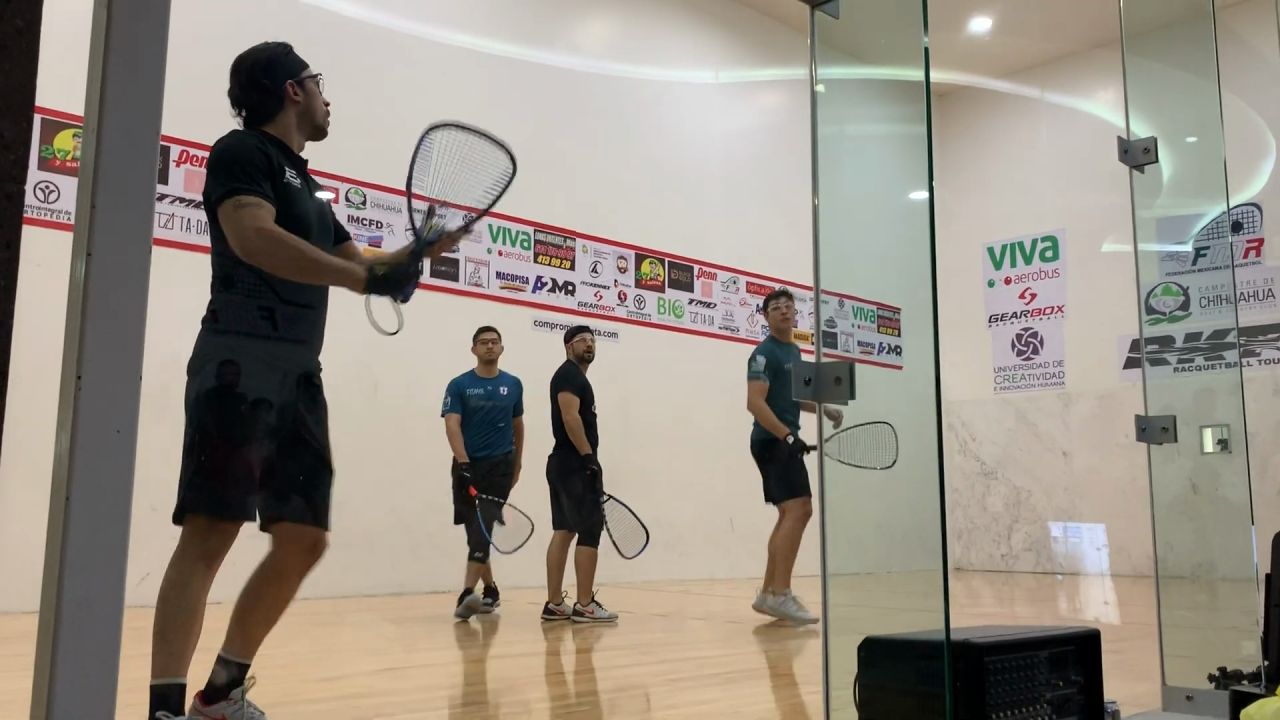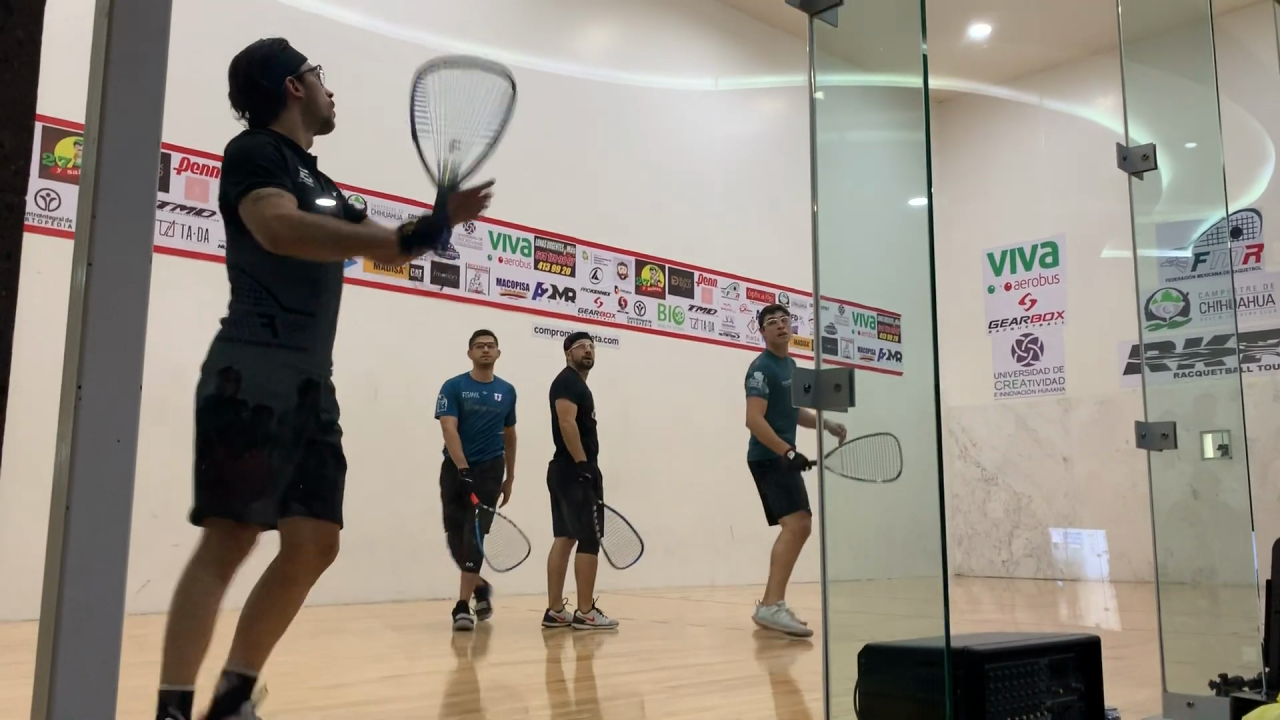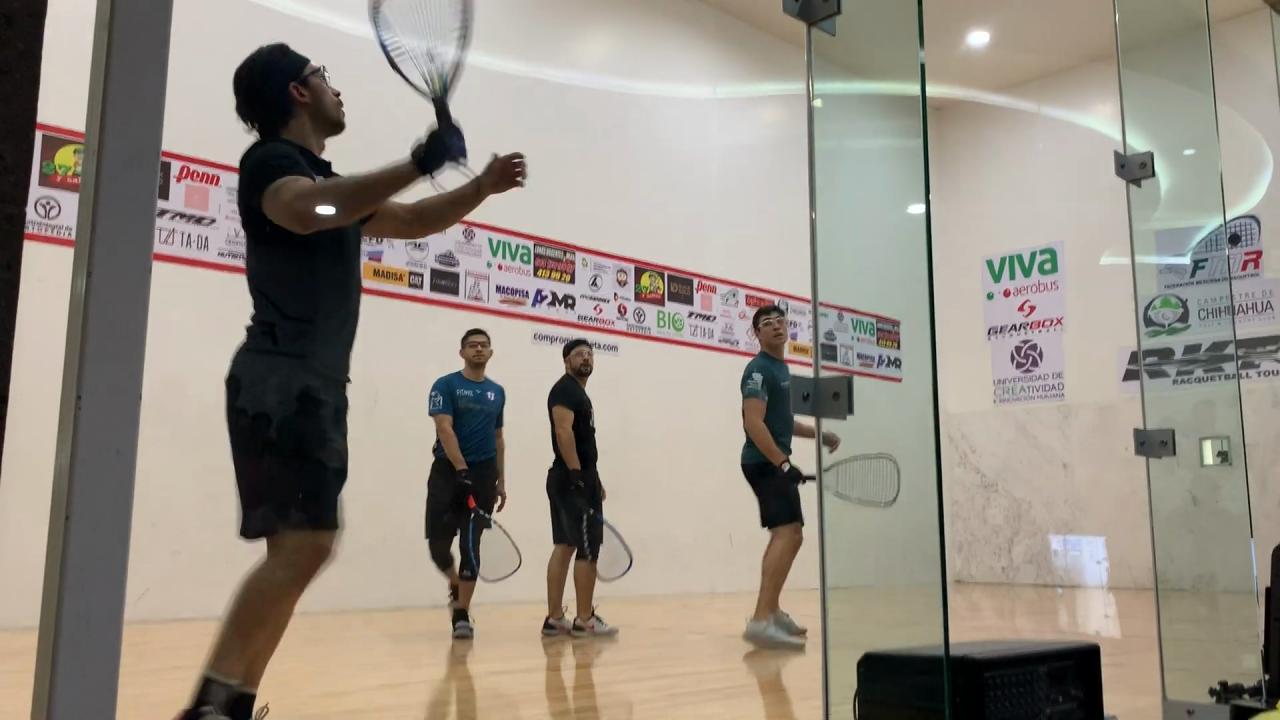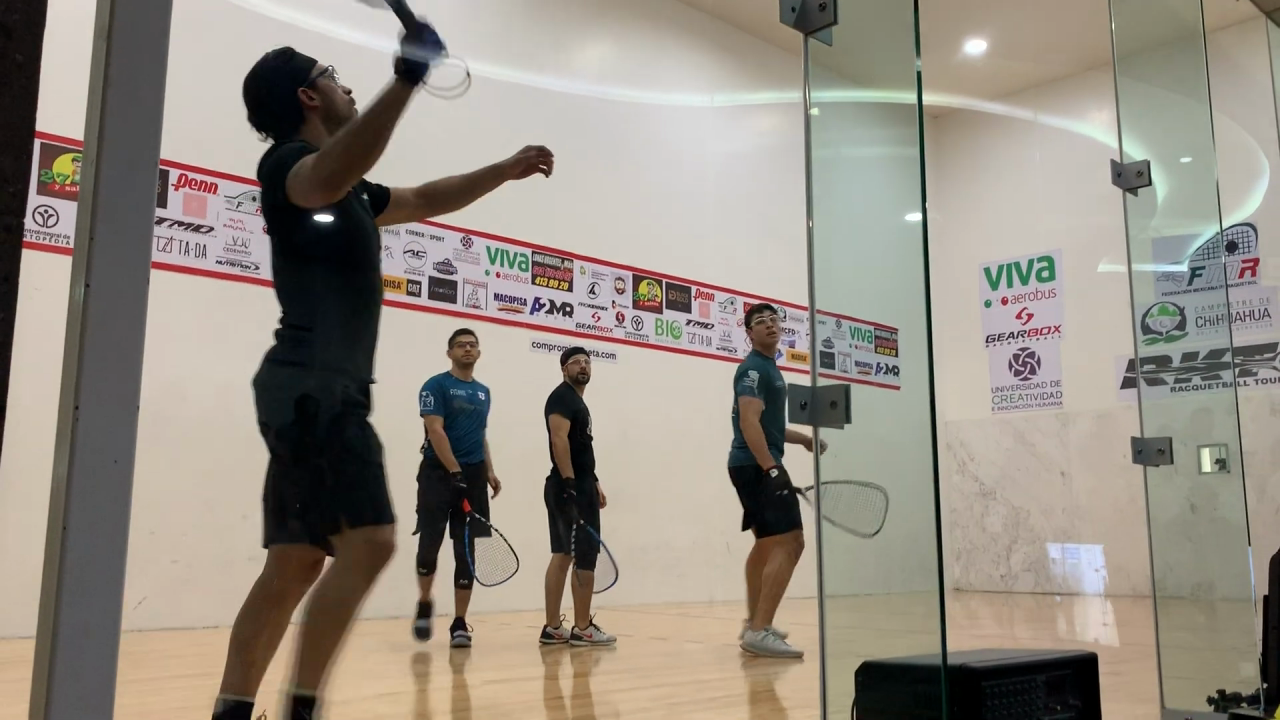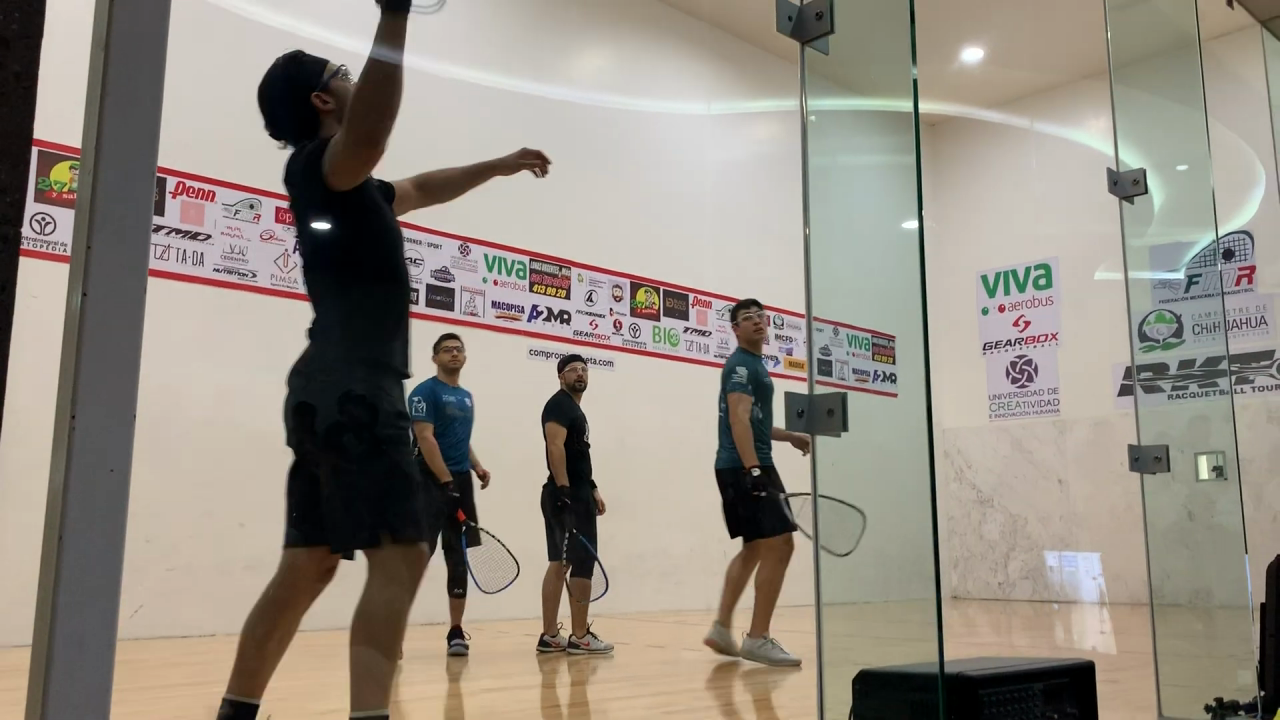
dt=0.1s
person 1, frame 1
left shoulder: (303, 185)
right shoulder: (242, 154)
left elbow: (352, 264)
right elbow: (251, 240)
left wrist: (415, 252)
right wrist: (368, 273)
left hip: (298, 385)
right hip: (240, 373)
left knee: (301, 543)
right knee: (208, 535)
person 1, frame 2
left shoulder: (318, 182)
right shoulder: (254, 153)
left elbow: (382, 250)
right elbow: (278, 229)
left wrist: (443, 220)
right wrist: (399, 232)
left hip: (308, 386)
right hip: (251, 380)
left knee: (314, 544)
right knee: (228, 538)
person 1, frame 3
left shoulder: (328, 183)
right shoulder: (268, 158)
left elbow: (412, 222)
right elbow: (305, 211)
left wrist: (481, 186)
right wrist: (415, 164)
left hip: (315, 389)
right hip: (281, 385)
left knee: (298, 552)
right knee: (305, 546)
person 1, frame 4
left shoulder: (351, 188)
right shoulder: (288, 163)
left elbow: (426, 201)
right elbow: (327, 184)
left wrist: (506, 168)
right wrist: (402, 83)
left hip: (332, 393)
right hip: (308, 393)
left knee: (293, 564)
right knee: (368, 543)
person 1, frame 5
left shoulder: (354, 180)
right shoulder: (314, 166)
left elbow: (418, 190)
right elbow: (366, 138)
left wrist: (499, 165)
left hip: (339, 391)
right hip: (353, 392)
left knee: (306, 567)
right knee: (401, 557)
person 2, frame 1
left shoulder: (794, 351)
right shoulder: (764, 352)
right elbow: (755, 402)
left wrist: (824, 409)
right wrist: (788, 436)
left hip: (784, 441)
right hip: (771, 442)
left knee: (790, 514)
right knee: (798, 509)
left ankle: (774, 593)
right ankle: (778, 592)
person 2, frame 2
left shoulder: (791, 365)
right shoulder: (761, 368)
right elbow: (754, 420)
left wrist: (826, 424)
right wrist: (789, 452)
left hip: (783, 456)
right hip: (769, 457)
left knee: (791, 528)
right knee: (797, 524)
left ankle: (771, 604)
right ankle: (771, 606)
person 2, frame 3
left shoulder: (781, 367)
right shoulder: (759, 369)
right elbow: (754, 423)
left wrist: (817, 433)
right wrist: (783, 463)
left hip: (770, 463)
right hip: (765, 463)
left knee: (782, 537)
right knee: (789, 535)
left ankle: (771, 613)
right ankle: (762, 621)
person 2, frame 4
left shoulder: (770, 367)
right shoulder: (753, 368)
right elbow: (750, 424)
left wrist: (804, 439)
right wrist: (772, 469)
left hip: (760, 466)
right hip: (755, 465)
left knee: (767, 544)
right knee: (788, 542)
left ankle: (756, 622)
right ankle: (758, 631)
person 2, frame 5
left shoulder: (753, 364)
right shoulder: (741, 364)
right elbow: (738, 419)
left wrist: (788, 435)
right wrist: (753, 468)
left hip: (735, 468)
right hip: (745, 468)
left knee: (752, 548)
right knee: (779, 546)
left ankle: (722, 626)
right ankle: (758, 638)
person 3, frame 1
left shoulder: (513, 384)
right shoulder: (458, 385)
right elbow: (452, 426)
left wrist: (517, 465)
right wrist: (463, 464)
left hip: (499, 464)
right hip: (467, 466)
left knee: (483, 527)
right knee: (475, 533)
left ankle: (468, 593)
right ankle: (489, 589)
person 3, frame 2
left shoulder: (507, 391)
right shoulder: (453, 387)
right elbow: (449, 429)
left wrist: (509, 477)
right wrist: (462, 469)
left hip: (489, 470)
right hip: (457, 471)
left knee: (474, 536)
right knee: (457, 540)
left ankle: (463, 606)
right ankle: (481, 587)
person 3, frame 3
left shoulder: (497, 392)
right shoulder: (446, 384)
right elbow: (444, 429)
left wrist: (499, 480)
right wrist: (462, 469)
left hip: (482, 473)
right hip: (446, 471)
left knee: (470, 543)
right knee: (437, 540)
left ankle: (461, 614)
right ankle: (456, 585)
person 3, frame 4
left shoulder: (483, 392)
right shoulder: (436, 385)
right elbow: (435, 430)
left wrist: (489, 472)
right wrist: (455, 472)
left hip: (473, 475)
right hip: (437, 473)
left knee: (466, 550)
right knee: (429, 543)
right ankle: (425, 604)
person 3, frame 5
left shoulder: (466, 397)
right shoulder: (426, 391)
right elbow: (425, 437)
left wrist: (478, 467)
right wrist: (447, 482)
left hip: (460, 482)
right hip: (429, 483)
left knee: (458, 560)
left ankle: (456, 631)
person 4, frame 1
left shoulder: (574, 376)
right shoulder: (569, 373)
right elbow: (570, 416)
left wrist: (587, 460)
right wrist: (589, 458)
left hip: (564, 463)
right hip: (576, 464)
left knee: (563, 531)
right knee: (589, 532)
left ankle: (555, 603)
right ankle: (585, 605)
person 4, frame 2
left shoulder: (575, 383)
right shoulder: (568, 380)
right elbow: (567, 423)
left wrist: (586, 467)
right wrist: (584, 465)
left hip: (564, 471)
right hip: (575, 471)
left knee: (564, 538)
right knee: (588, 539)
left ankle: (555, 610)
right ankle: (585, 612)
person 4, frame 3
left shoulder: (577, 391)
right shoulder: (565, 388)
right elbow: (563, 431)
left wrist: (592, 476)
right wrist: (577, 474)
left hip: (567, 479)
right hip: (572, 479)
left knee: (564, 547)
right knee: (588, 547)
left ankle: (555, 618)
right ankle: (585, 620)
person 4, frame 4
left shoulder: (575, 399)
right shoulder: (562, 396)
right elbow: (559, 439)
left wrist: (593, 482)
right wrist: (570, 482)
left hip: (577, 485)
right hip: (569, 487)
left knee: (562, 555)
right knee: (585, 555)
left ankle: (553, 627)
right ankle: (583, 629)
person 4, frame 5
left shoulder: (573, 408)
right shoulder: (559, 404)
right elbow: (555, 447)
left wrist: (593, 489)
right wrist: (564, 490)
left hip: (573, 493)
right hip: (567, 495)
left knee: (558, 563)
right knee: (582, 562)
left ankle: (550, 635)
right ankle: (580, 637)
